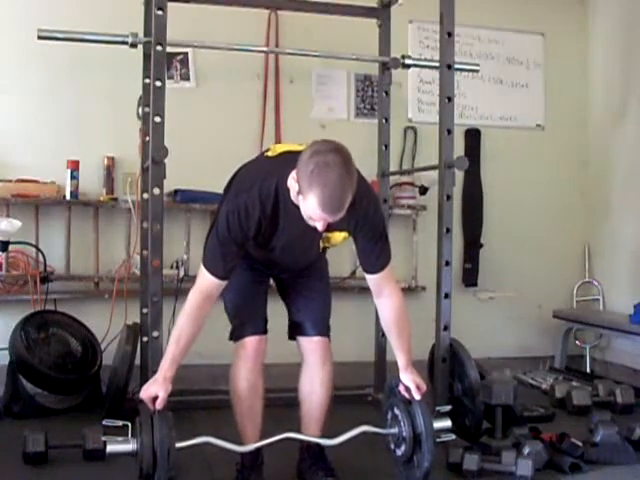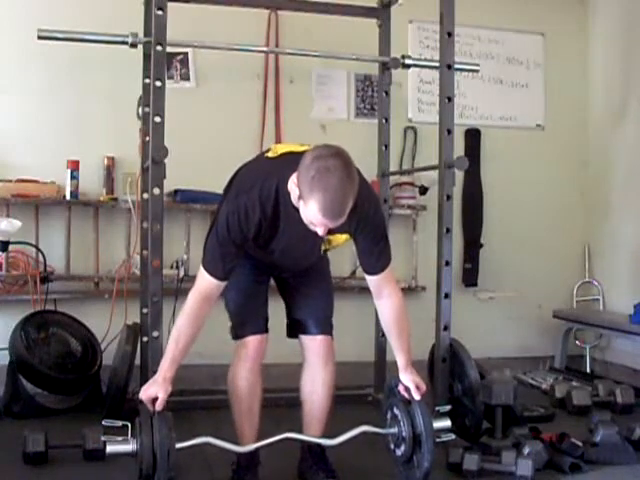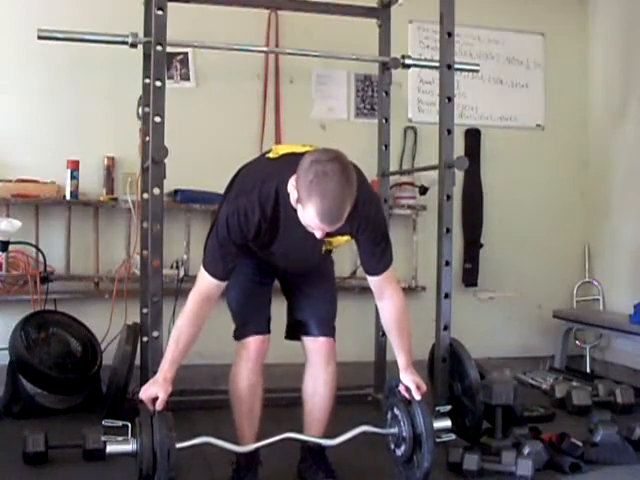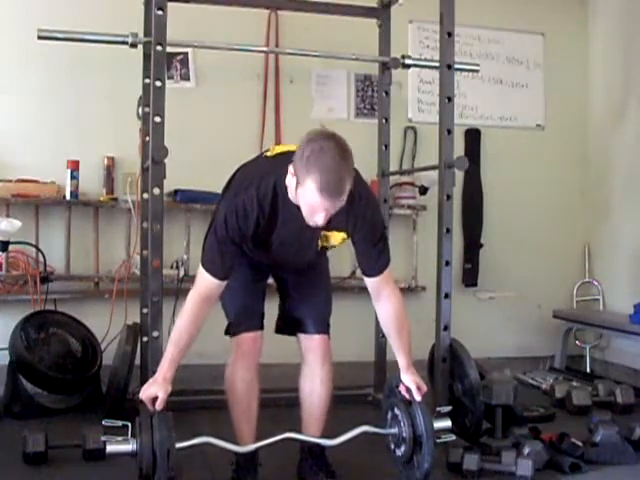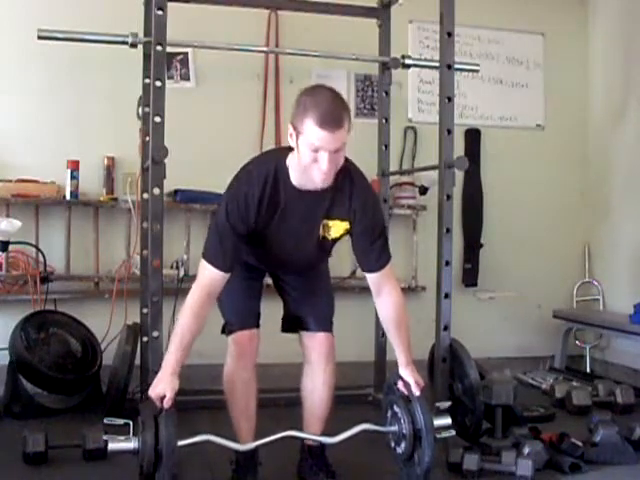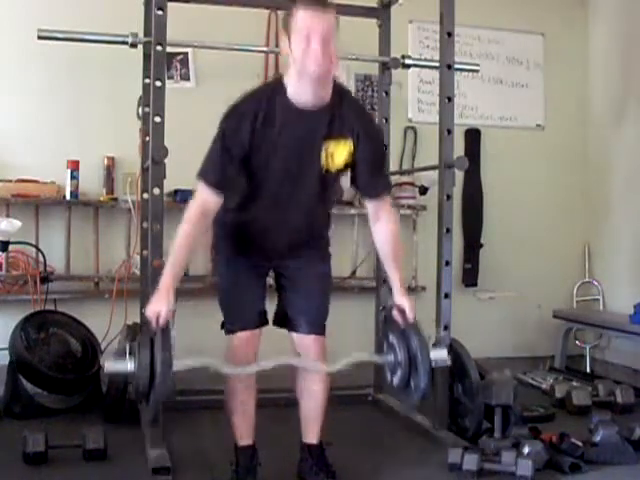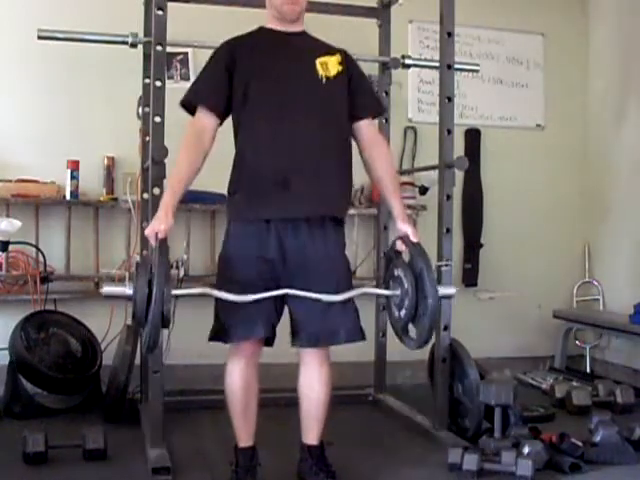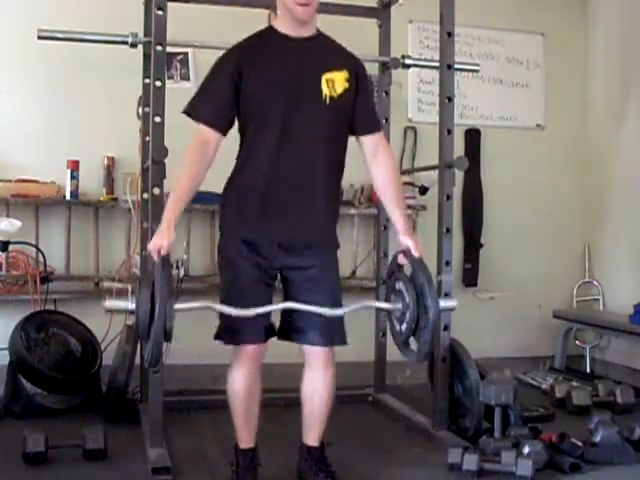
dt=0.4s
person 1, frame 1
left shoulder: (362, 202)
right shoulder: (249, 197)
left elbow: (384, 288)
right elbow: (205, 290)
left wrist: (405, 366)
right wrist: (165, 373)
left hip: (306, 260)
right hip: (247, 256)
left knee: (317, 346)
right knee: (251, 345)
person 1, frame 2
left shoulder: (363, 202)
right shoulder: (249, 197)
left elbow: (384, 289)
right elbow: (204, 292)
left wrist: (404, 366)
right wrist: (164, 375)
left hip: (307, 259)
right hip: (248, 254)
left knee: (320, 345)
right knee: (252, 344)
person 1, frame 3
left shoulder: (363, 203)
right shoulder: (250, 198)
left elbow: (386, 289)
right elbow: (205, 292)
left wrist: (406, 366)
right wrist: (165, 374)
left hip: (311, 262)
right hip: (250, 255)
left knee: (322, 347)
right knee: (253, 345)
person 1, frame 4
left shoulder: (361, 202)
right shoulder: (248, 195)
left elbow: (383, 290)
right elbow: (204, 292)
left wrist: (406, 367)
right wrist: (164, 373)
left hip: (305, 260)
right hip: (248, 256)
left knee: (318, 346)
right knee: (247, 345)
person 1, frame 5
left shoulder: (358, 193)
right shoulder: (253, 185)
left elbow: (383, 284)
right elbow: (207, 285)
left wrist: (405, 362)
right wrist: (170, 370)
left hip: (305, 260)
right hip: (245, 257)
left knee: (321, 347)
right knee: (243, 344)
person 1, frame 6
left shoulder: (354, 121)
right shoulder: (251, 112)
left elbow: (381, 210)
right elbow: (203, 206)
left wrist: (398, 288)
right wrist: (167, 287)
left hip: (306, 243)
right hip: (242, 240)
left knee: (312, 344)
right knee: (243, 342)
person 1, frame 7
left shoulder: (337, 59)
right shoulder: (238, 52)
left elbow: (370, 138)
right elbow: (201, 130)
left wrist: (400, 216)
right wrist: (167, 207)
left hip: (321, 221)
right hip: (254, 219)
left knee: (316, 346)
right knee: (245, 345)
person 1, frame 8
left shoulder: (345, 64)
right shoulder: (245, 58)
left elbow: (376, 149)
right elbow: (204, 144)
left wrist: (403, 229)
right wrist: (168, 224)
left hip: (314, 236)
right hip: (248, 233)
left knee: (321, 349)
right knee: (248, 348)
